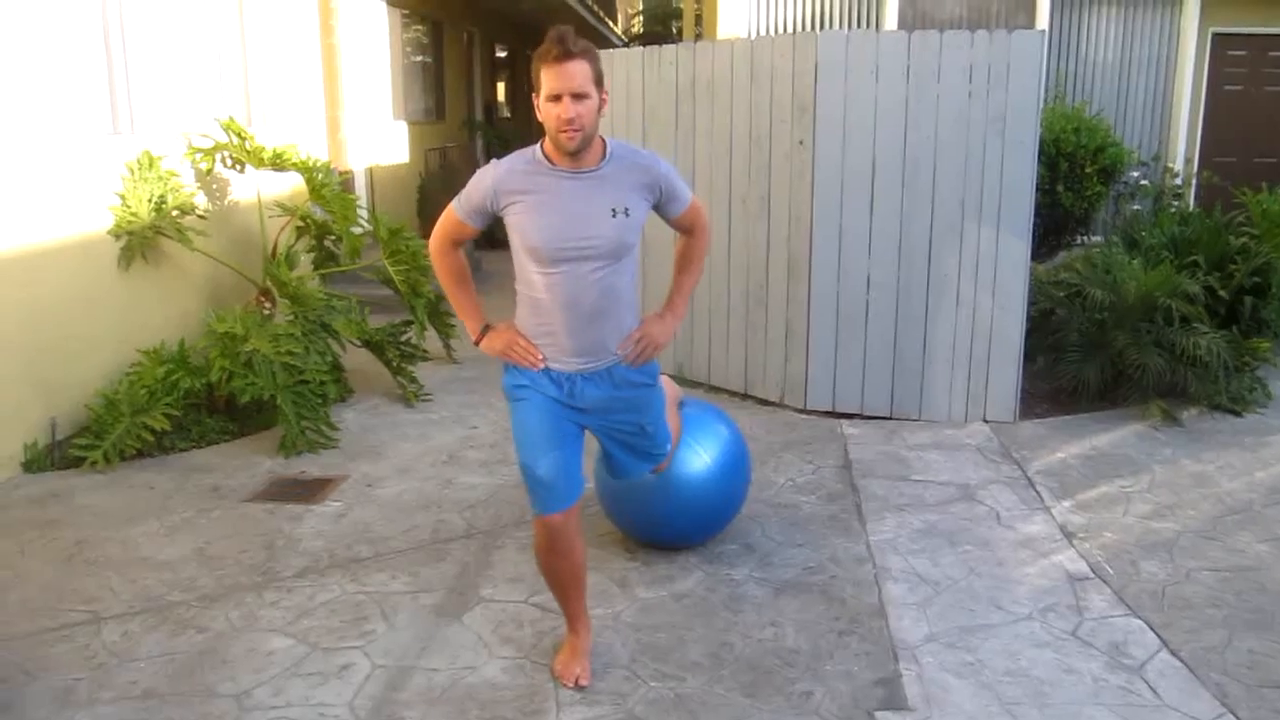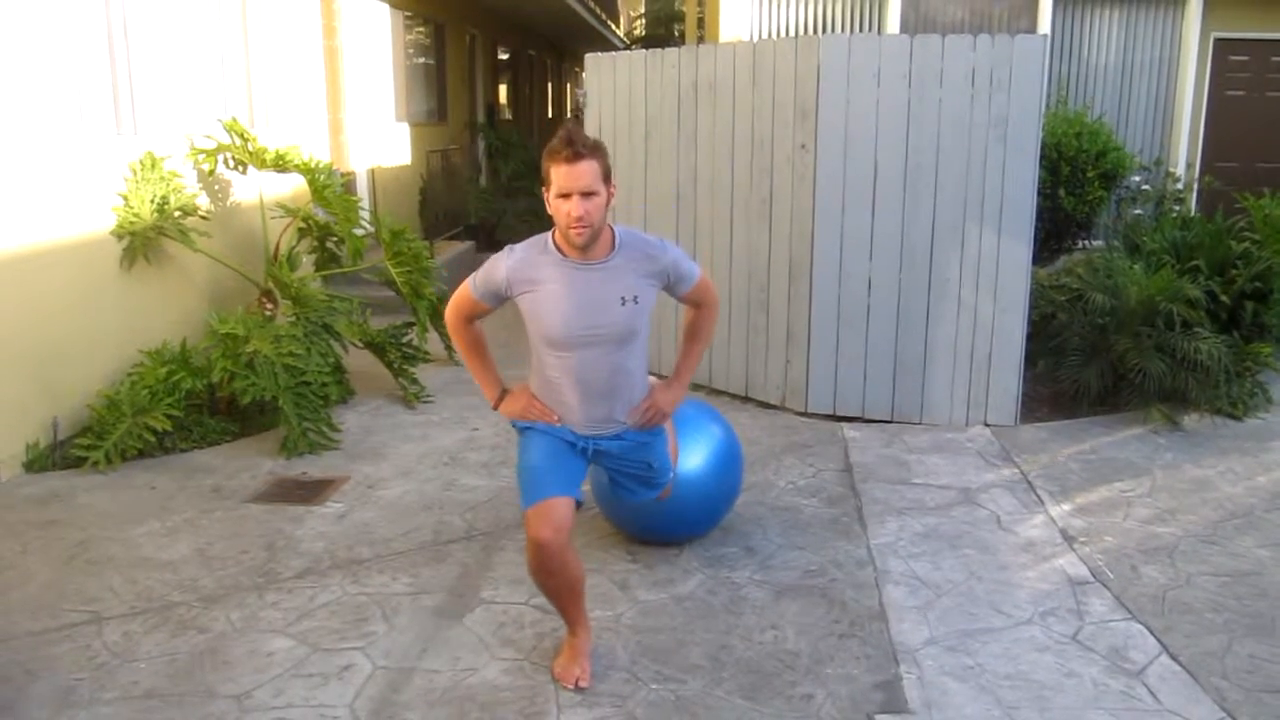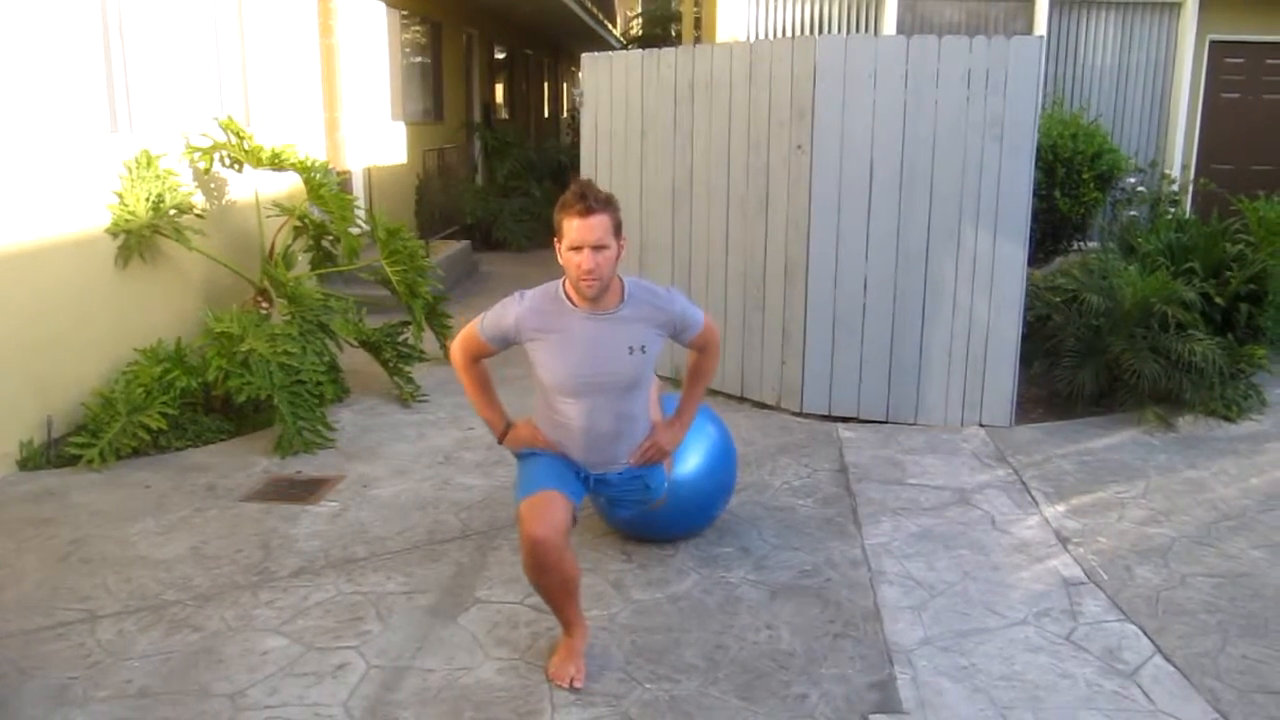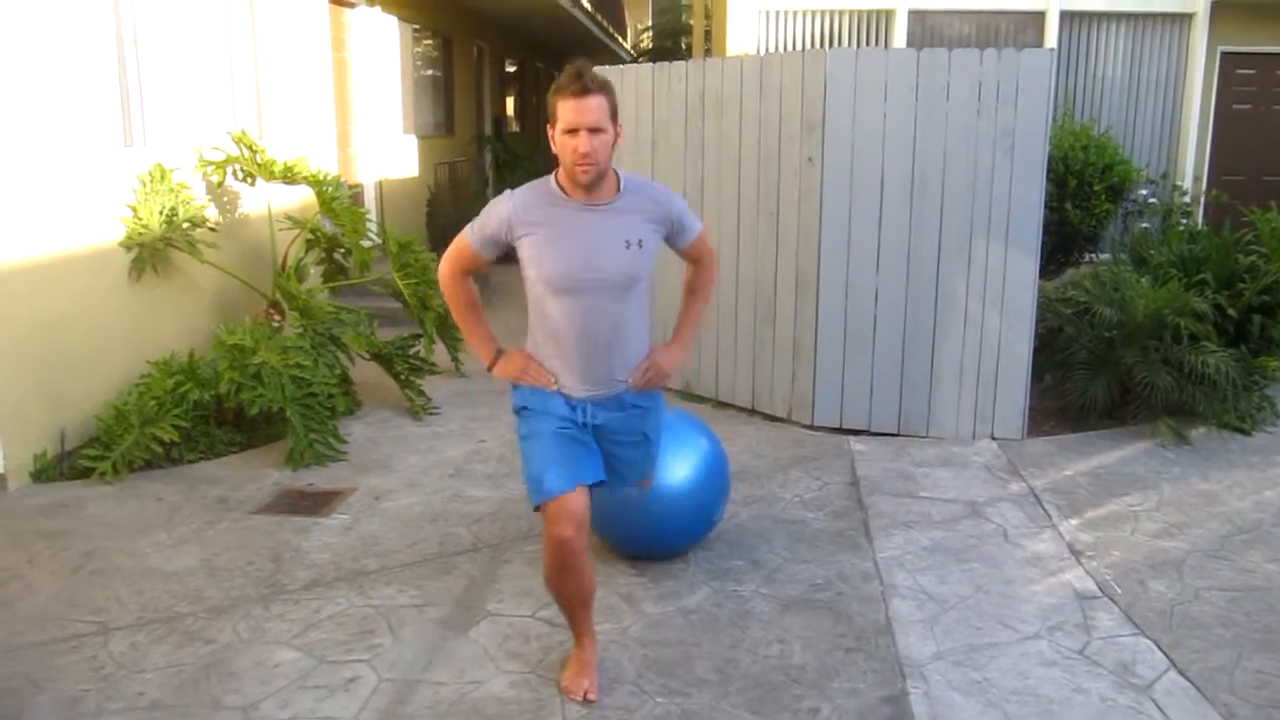
dt=1s
person 1, frame 1
left shoulder: (645, 172)
right shoulder: (503, 180)
left elbow: (696, 230)
right elbow: (443, 244)
left wrist: (670, 315)
right wrist: (481, 329)
left hip: (622, 367)
right hip: (538, 377)
left knee: (653, 464)
right knee: (555, 520)
left ankle: (663, 393)
right ankle: (577, 631)
person 1, frame 2
left shoulder: (654, 257)
right shoulder: (515, 266)
left elbow: (705, 303)
right elbow: (458, 317)
left wrist: (677, 386)
right wrist: (499, 394)
left hip: (631, 421)
right hip: (552, 426)
left knee: (657, 494)
right knee: (546, 536)
left ankle: (658, 417)
right ankle: (578, 633)
person 1, frame 3
left shoulder: (661, 306)
right shoulder: (525, 312)
left elbow: (709, 344)
right elbow: (462, 352)
left wrist: (679, 424)
right wrist: (503, 428)
left hip: (632, 457)
right hip: (554, 454)
left knee: (651, 507)
right knee: (540, 536)
right ankle: (573, 631)
person 1, frame 4
left shoulder: (657, 204)
right shoulder: (516, 209)
left elbow: (704, 261)
right elbow: (452, 272)
left wrist: (679, 345)
right wrist: (493, 356)
left hip: (630, 393)
right hip: (549, 398)
left knee: (637, 485)
right knee: (566, 529)
left ankle: (610, 464)
right ankle: (583, 646)
